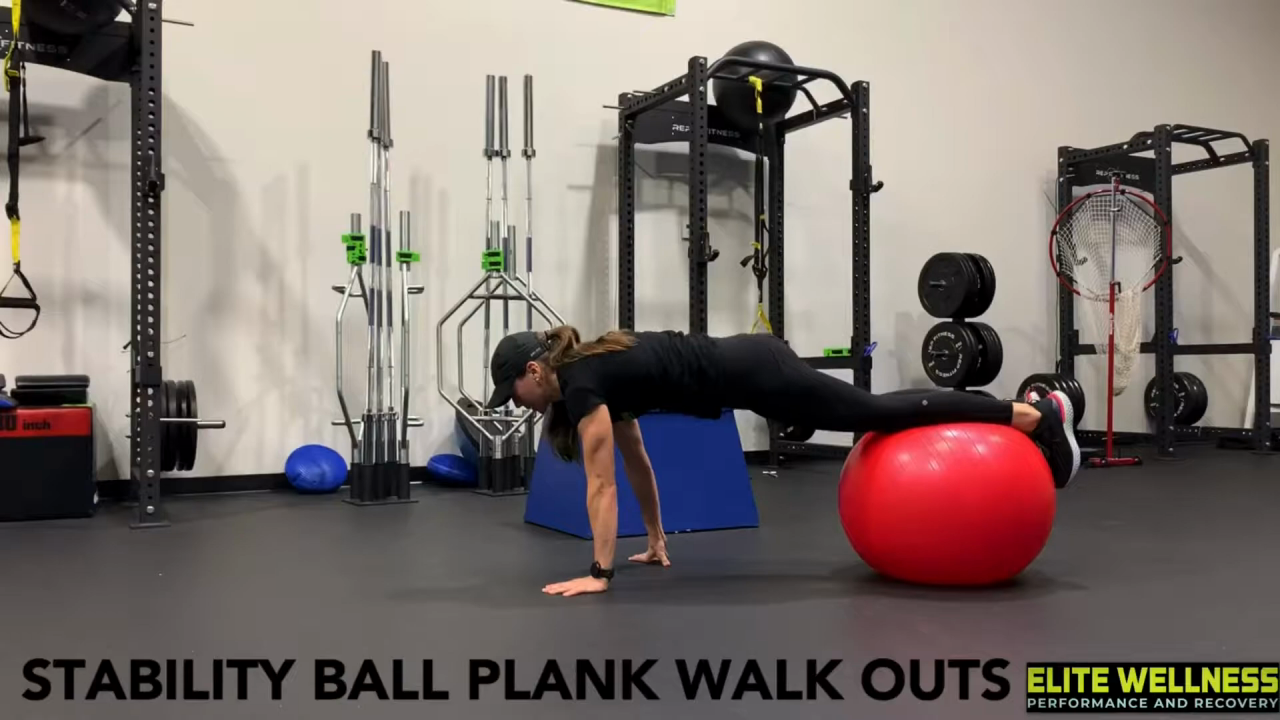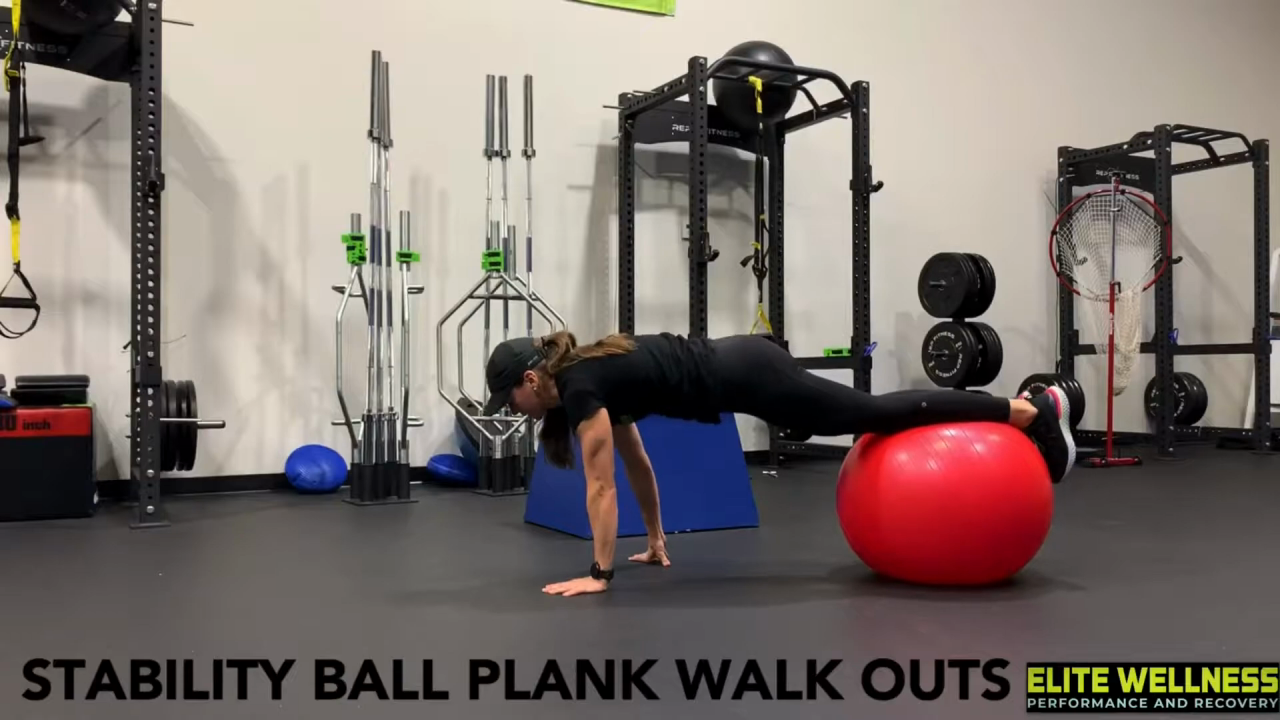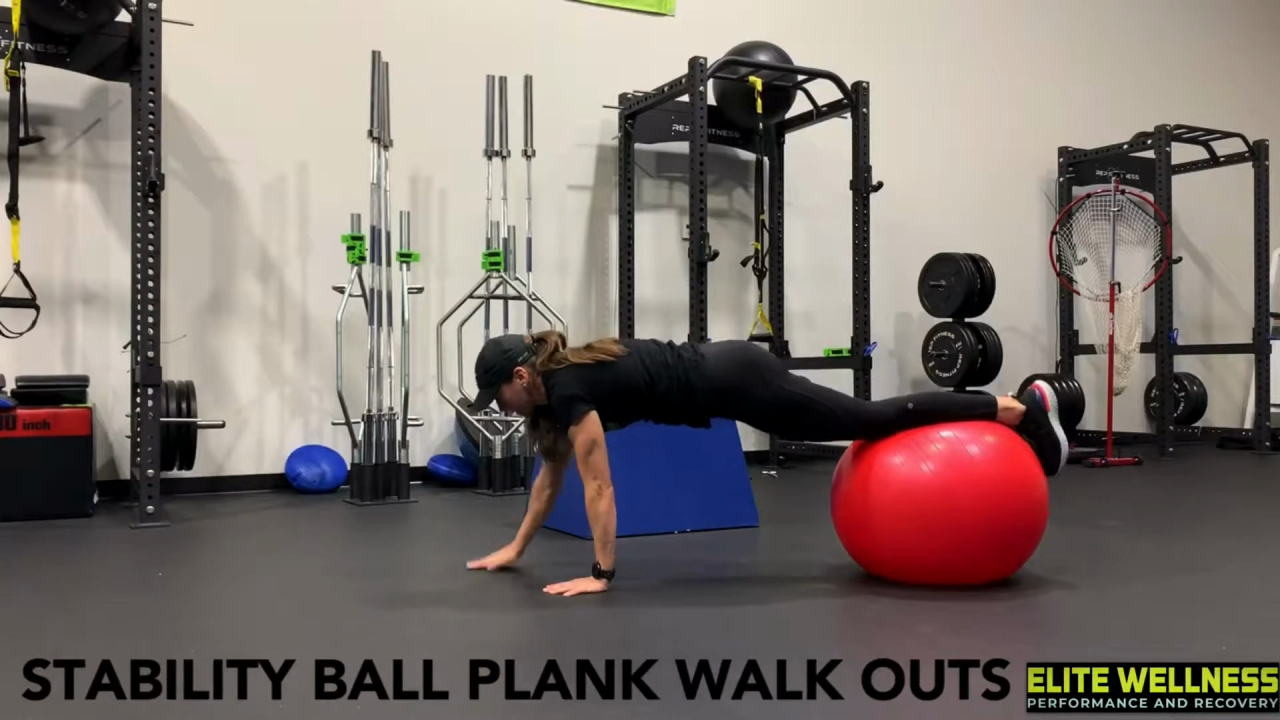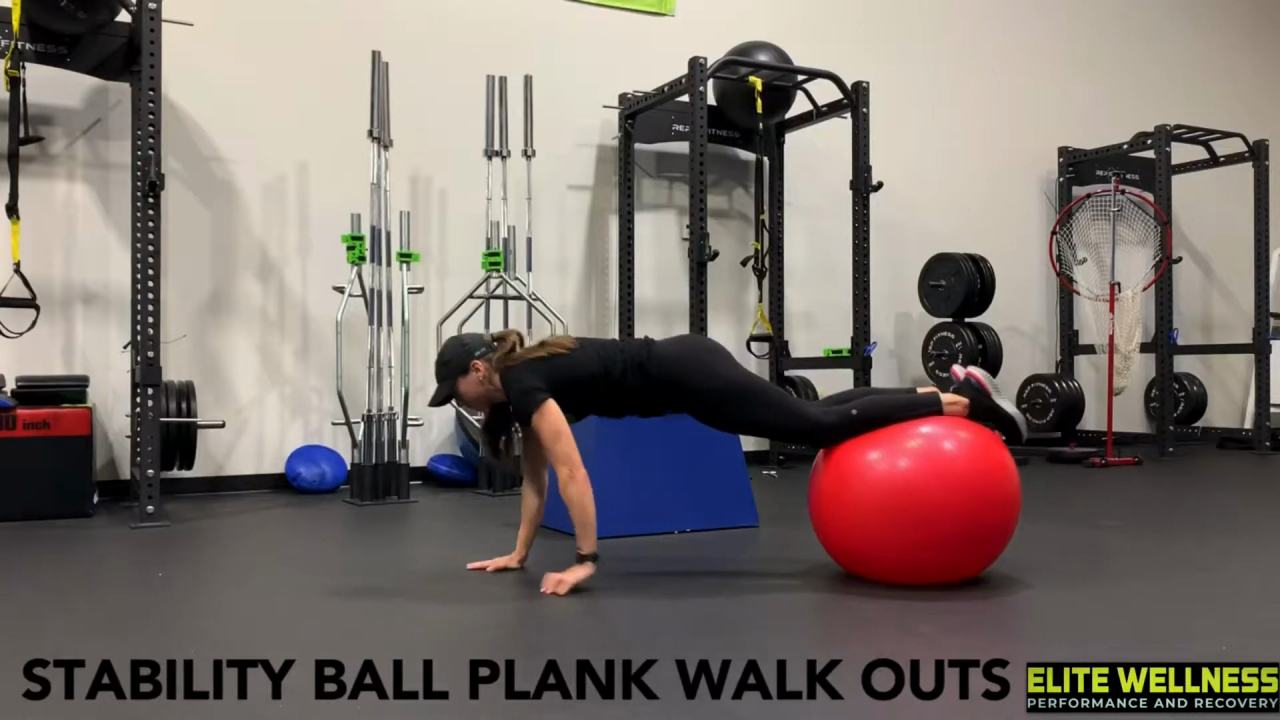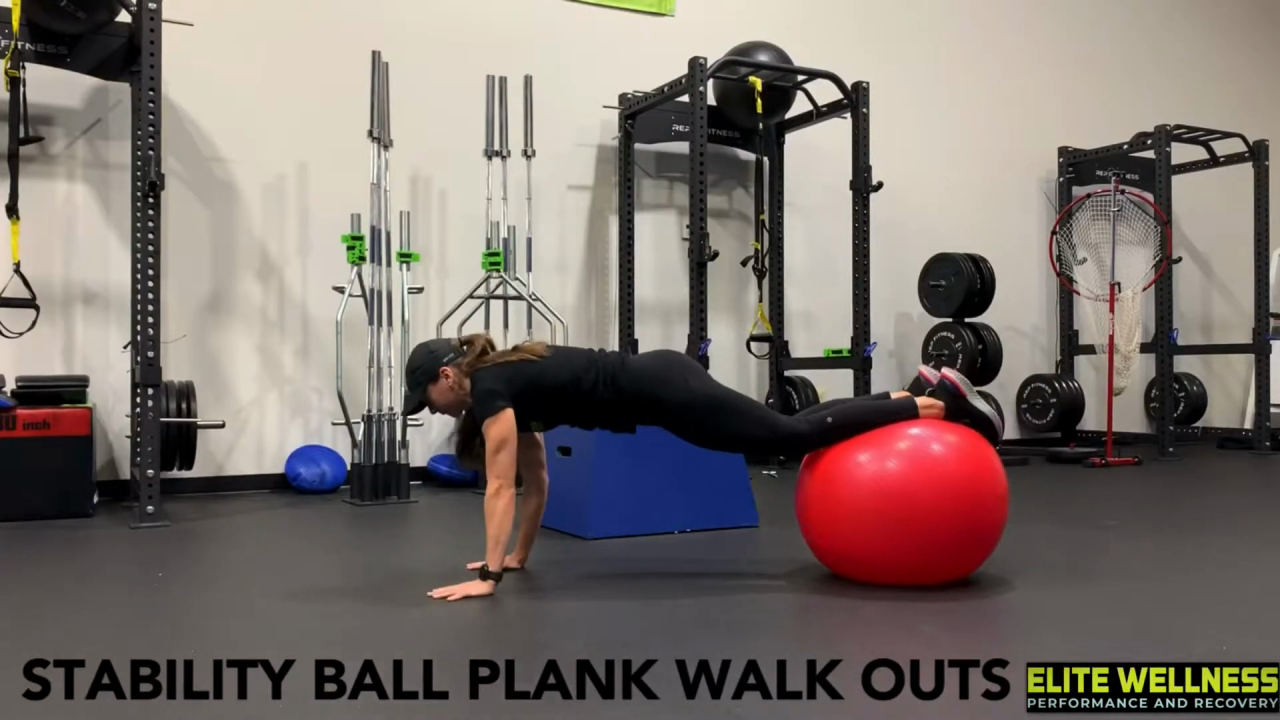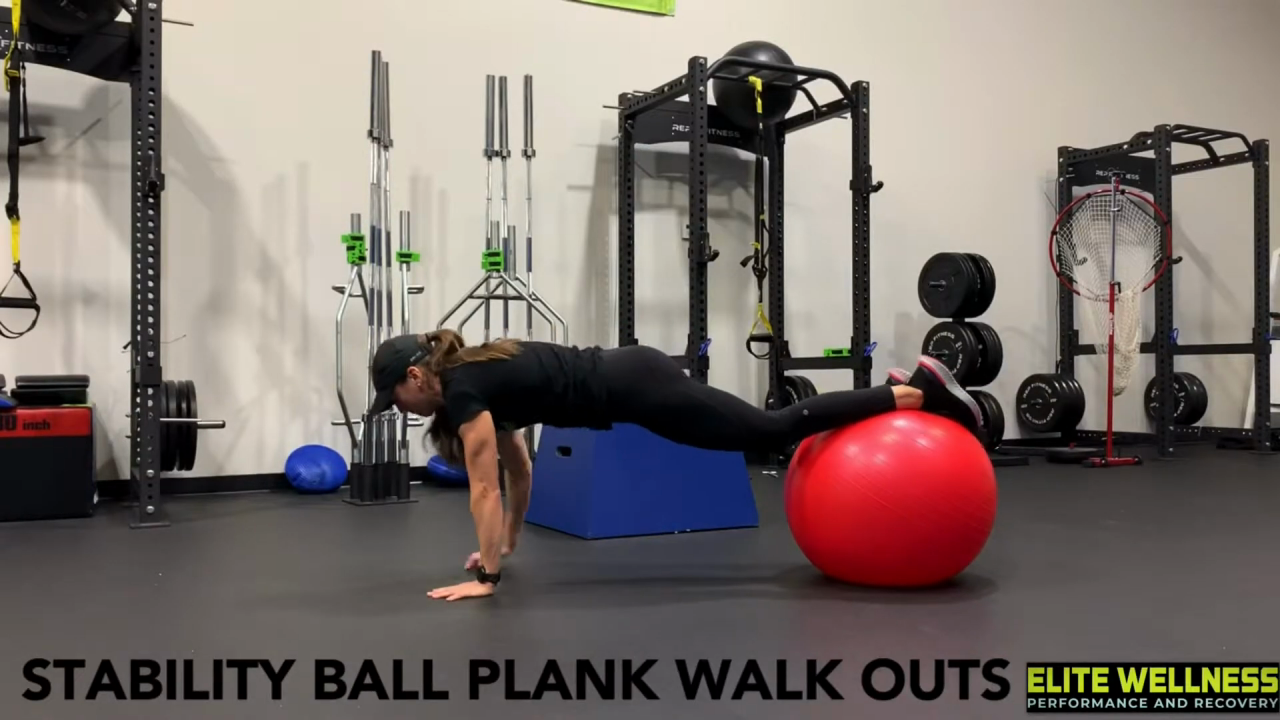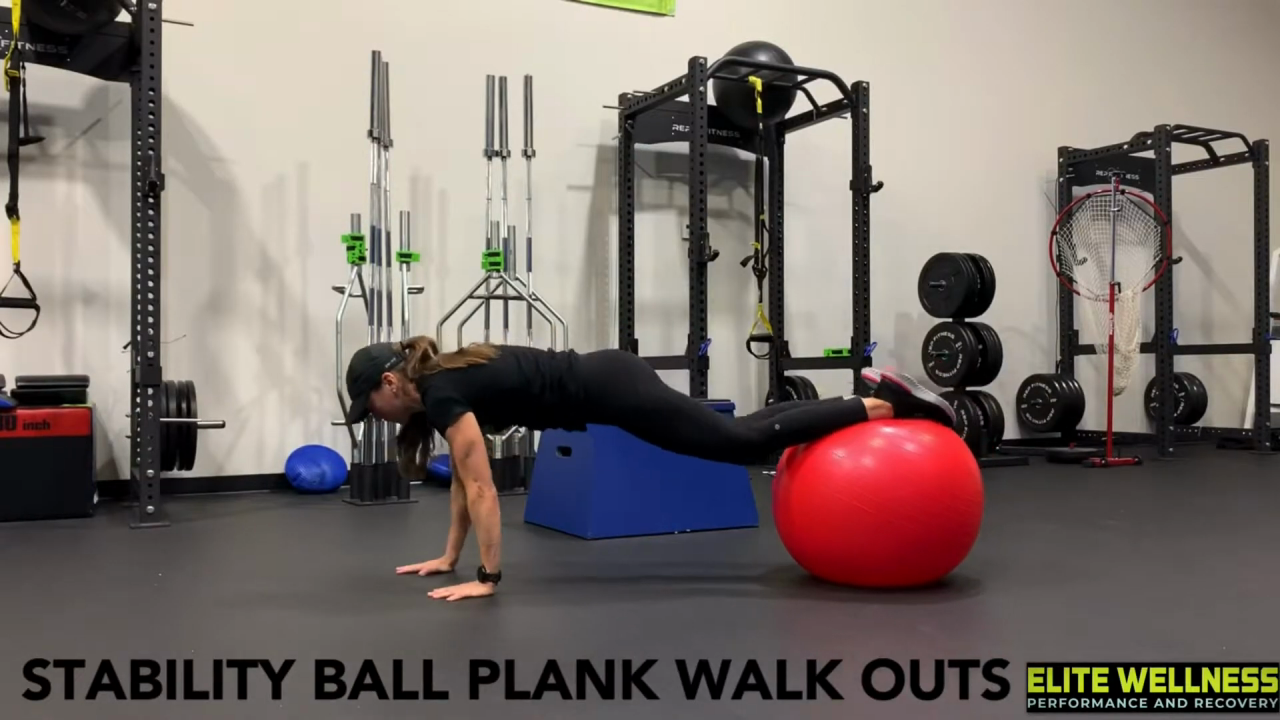
dt=0.4s
person 1, frame 1
left shoulder: (581, 383)
right shoulder: (596, 373)
left elbow: (601, 484)
right elbow: (638, 462)
left wrist: (599, 572)
right wrist: (656, 540)
left hip: (748, 373)
right hip: (745, 365)
left knee: (882, 414)
right knee: (878, 411)
left ankle: (1037, 418)
right ankle: (1026, 409)
person 1, frame 2
left shoulder: (578, 387)
right shoulder: (593, 377)
left elbow: (601, 487)
right elbow: (638, 463)
left wrist: (599, 573)
right wrist: (656, 538)
left hip: (746, 378)
right hip: (740, 362)
left knee: (882, 415)
right knee: (877, 412)
left ankle: (1032, 413)
right ankle: (1021, 407)
person 1, frame 3
left shoulder: (566, 390)
right shoulder: (565, 376)
left elbow: (597, 488)
right elbow: (552, 472)
left wrist: (601, 573)
right wrist: (514, 546)
left hip: (735, 383)
right hip: (727, 366)
left knee: (873, 420)
right knee: (868, 420)
left ankle: (1021, 409)
right ankle: (1014, 406)
person 1, frame 4
left shoulder: (523, 382)
right shoulder: (525, 382)
left elbow: (571, 471)
right elbow: (534, 477)
left wrist: (586, 558)
right wrist: (518, 554)
left hip: (687, 373)
right hip: (683, 373)
left knee: (824, 426)
right knee: (814, 416)
left ankle: (966, 401)
right ankle: (943, 388)
person 1, frame 5
left shoulder: (489, 387)
right shoulder: (508, 384)
left elbow: (500, 487)
right elbow: (535, 478)
left wrist: (488, 575)
right wrist: (519, 555)
left hip: (660, 389)
right hip: (657, 386)
left knee: (796, 436)
right knee: (791, 429)
left ankle: (942, 403)
right ankle: (916, 393)
person 1, frame 6
left shoulder: (461, 390)
right shoulder: (481, 379)
left elbow: (484, 489)
right elbow: (520, 470)
left wrist: (486, 577)
right wrist: (505, 545)
left hip: (634, 390)
right hip: (633, 373)
left knee: (775, 430)
right knee: (771, 425)
left ankle: (921, 392)
right ankle: (898, 390)
person 1, frame 7
left shoulder: (441, 394)
right shoulder: (447, 384)
left elbow: (481, 489)
right elbow: (465, 483)
left wrist: (488, 577)
right wrist: (449, 557)
left hip: (611, 389)
right hip: (608, 379)
left knee: (747, 442)
right knee: (740, 432)
left ankle: (887, 403)
right ankle: (865, 397)
